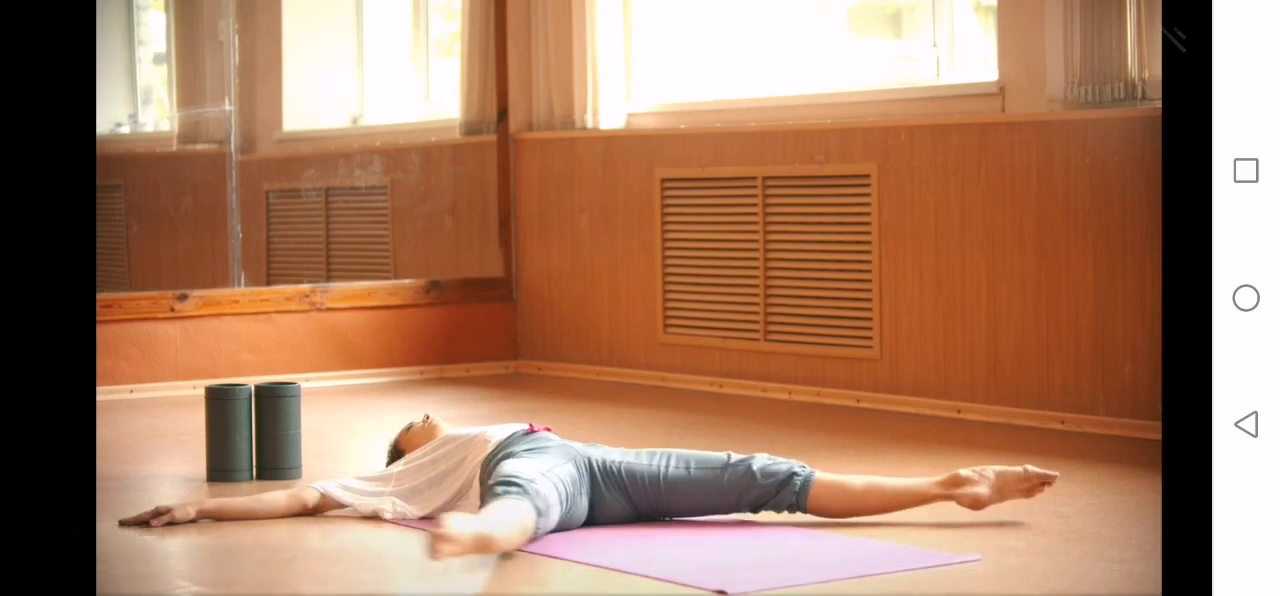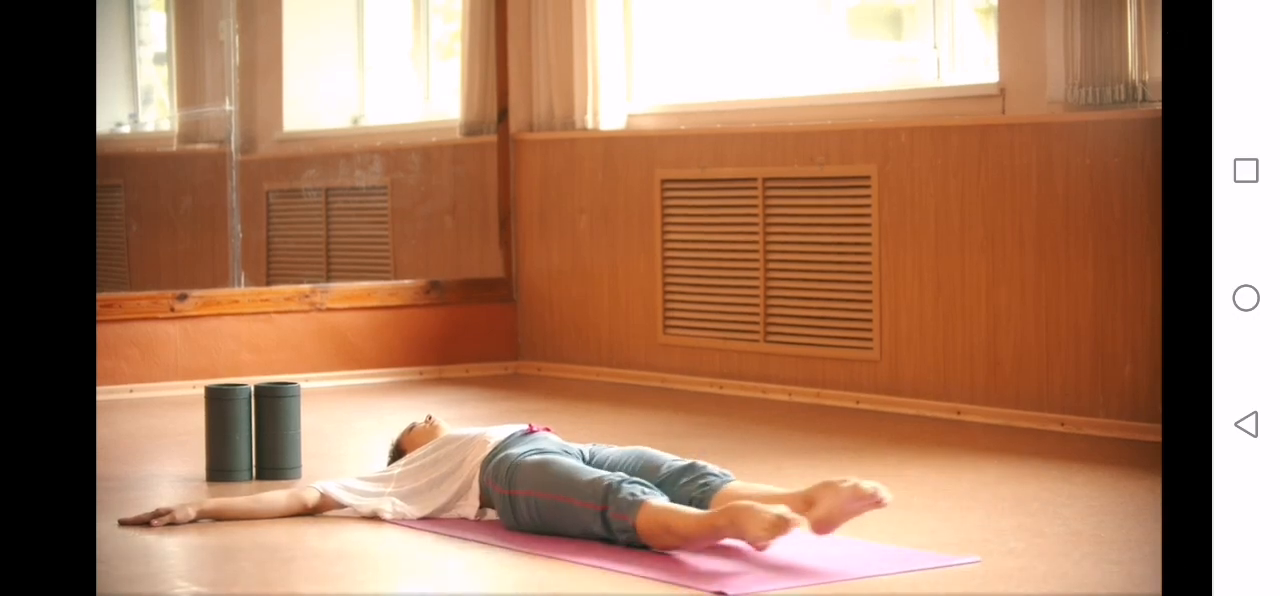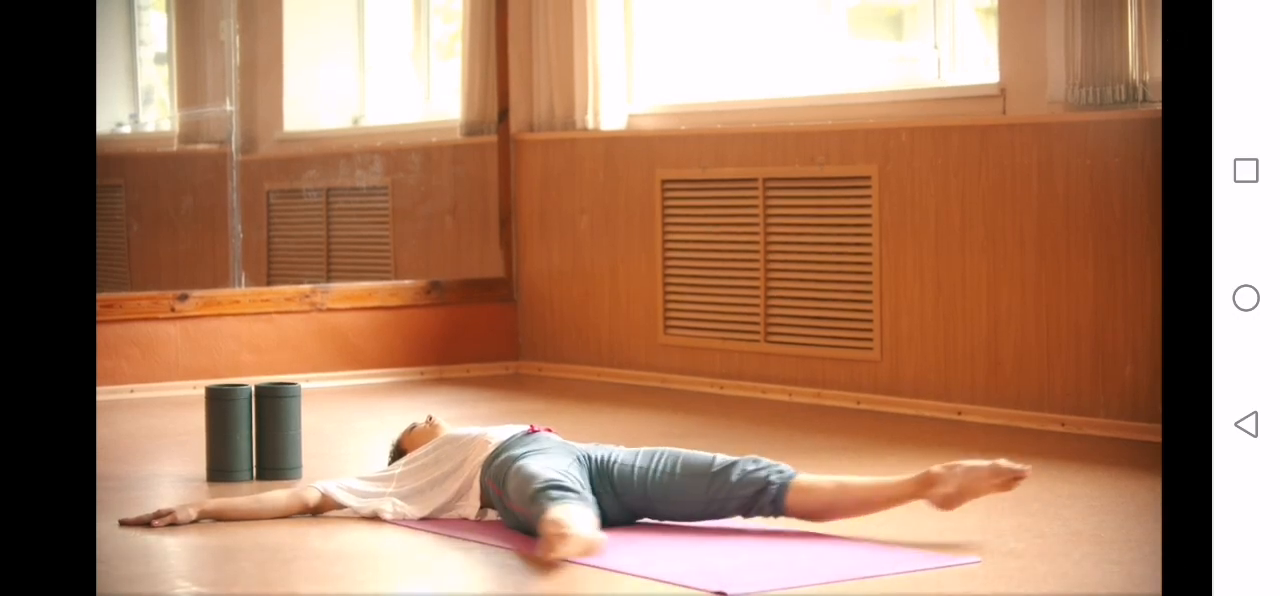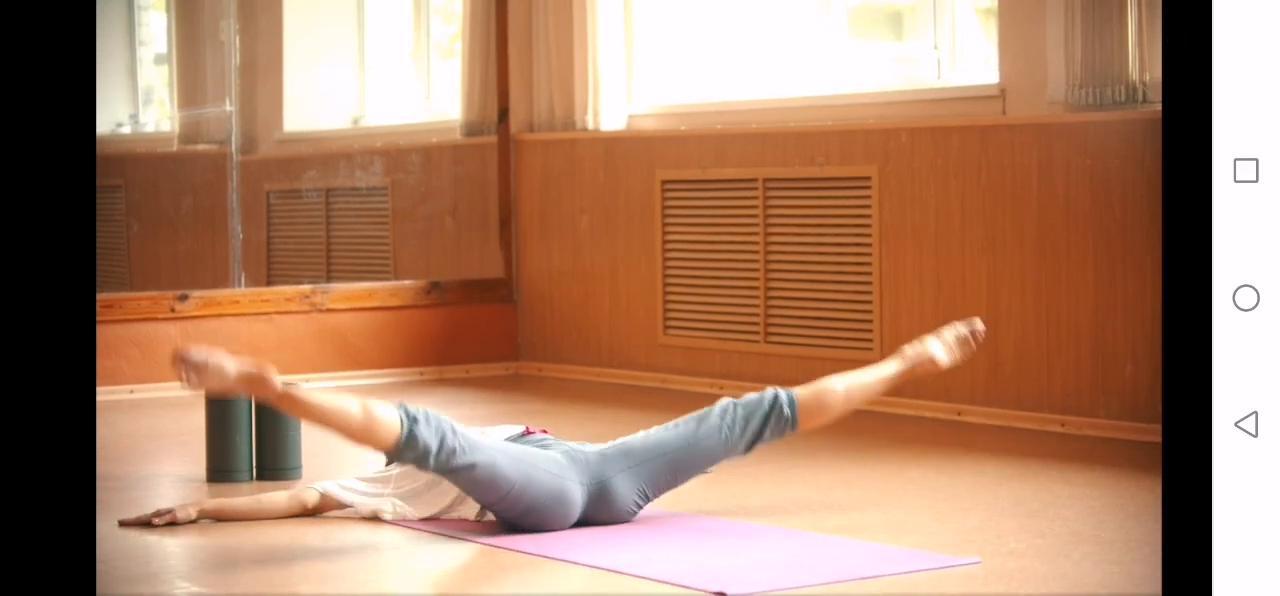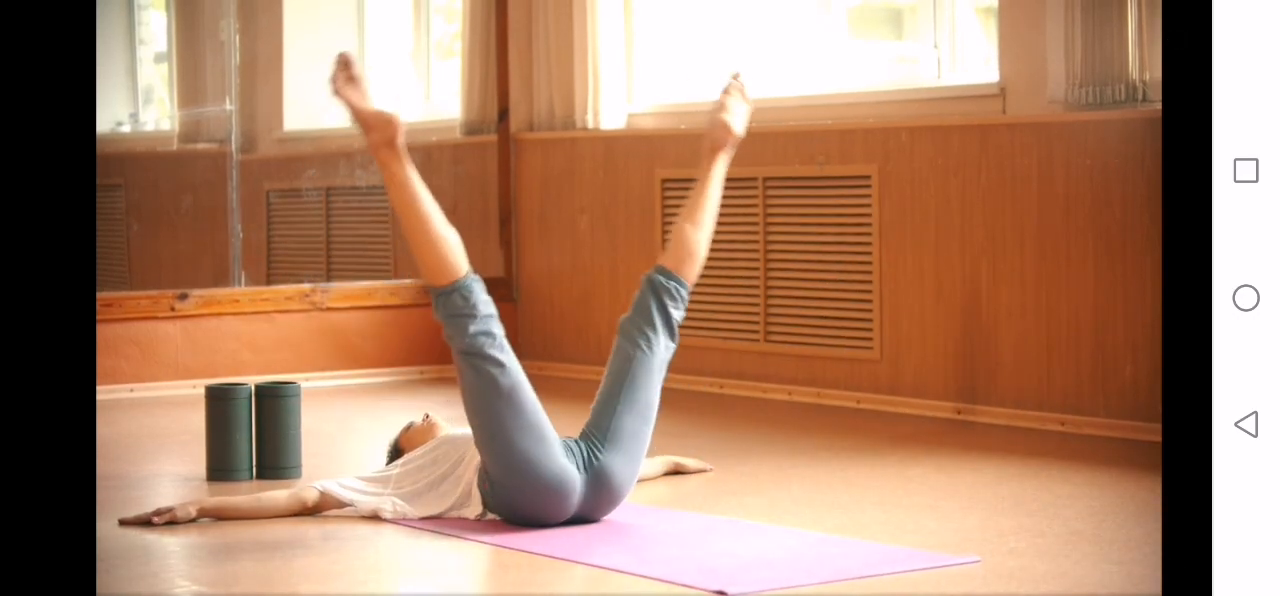
dt=1s
person 1, frame 1
left shoulder: (456, 453)
right shoulder: (394, 478)
right elbow: (299, 497)
right wrist: (196, 508)
left hip: (580, 460)
right hip: (534, 468)
left knee: (763, 476)
right knee: (526, 501)
person 1, frame 2
left shoulder: (456, 447)
right shoulder: (397, 476)
right elbow: (299, 498)
right wrist: (198, 509)
left hip: (560, 450)
right hip: (516, 469)
left knee: (694, 481)
right knee: (632, 502)
left ankle: (812, 499)
right ankle: (743, 521)
person 1, frame 3
left shoulder: (472, 443)
right shoulder: (398, 477)
right elbow: (299, 498)
right wrist: (199, 508)
left hip: (582, 455)
right hip: (523, 469)
left knee: (750, 479)
right knee: (567, 498)
left ankle: (924, 482)
person 1, frame 4
left shoulder: (441, 461)
right shoulder: (395, 483)
right elbow: (302, 495)
right wrist: (201, 507)
left hip: (588, 475)
right hip: (545, 487)
left knee: (762, 411)
person 1, frame 5
left shoulder: (477, 451)
right shoulder: (404, 477)
right elbow: (303, 495)
left wrist: (662, 460)
right wrist: (201, 507)
left hip: (592, 478)
right hip: (539, 487)
left knee: (659, 301)
right knee: (469, 313)
